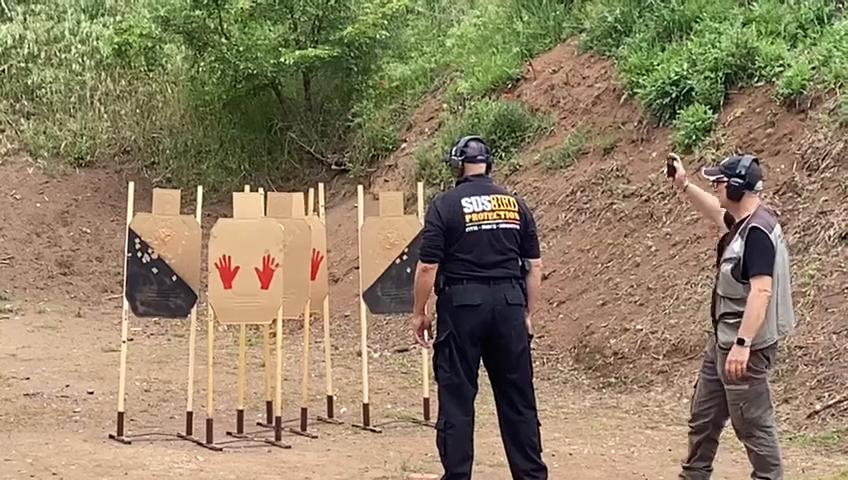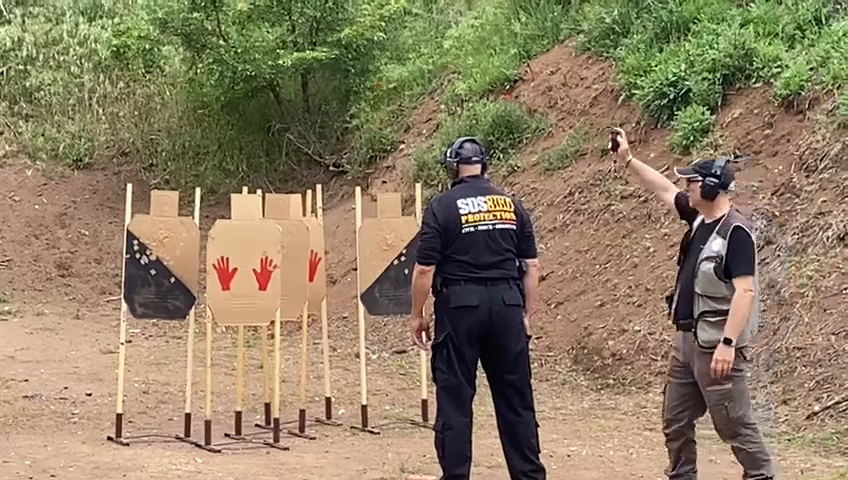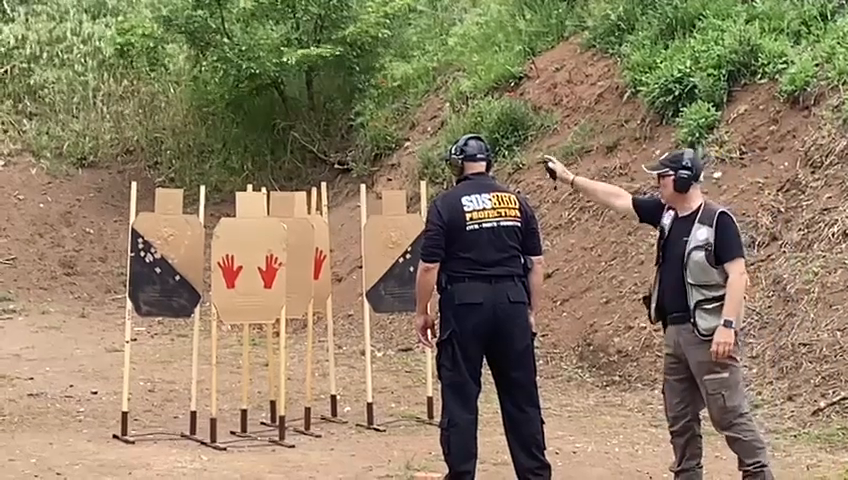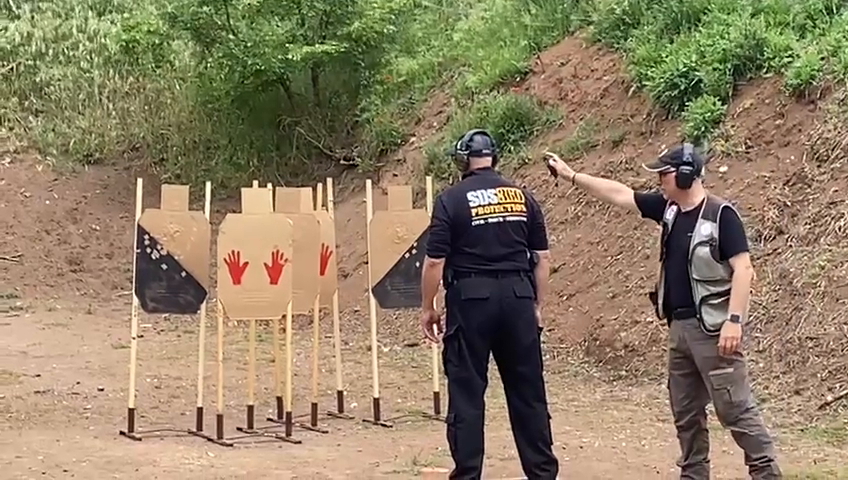
dt=0.5s
person 1, frame 1
left shoulder: (445, 204)
right shoulder: (516, 203)
left elbow: (427, 267)
right elbow: (534, 266)
left wrist: (419, 313)
right wrist: (528, 313)
left hip: (462, 305)
right hip: (508, 304)
left knee: (457, 396)
right knee: (518, 396)
person 1, frame 2
left shoulder: (442, 205)
right shoulder: (512, 204)
left elbow: (424, 269)
right elbow: (531, 266)
left wrist: (417, 315)
right wrist: (526, 313)
left hip: (459, 306)
right hip: (506, 304)
left knee: (455, 398)
right knee: (516, 397)
person 1, frame 3
left shoulder: (446, 203)
right shoulder: (517, 202)
left elbow: (429, 266)
right elbow: (536, 263)
left wrist: (422, 312)
right wrist: (531, 309)
left hip: (464, 303)
right hip: (511, 301)
left knee: (460, 395)
right knee: (521, 394)
person 1, frame 4
left shoulder: (452, 199)
right shoulder: (523, 196)
left elbow: (434, 262)
right elbow: (542, 257)
left wrist: (428, 307)
right wrist: (537, 304)
left hip: (471, 298)
right hip: (517, 296)
left knee: (466, 391)
right knee: (528, 390)
person 2, frame 1
left shoulder: (758, 231)
right shoulder: (743, 221)
left elbow: (762, 291)
right elbow: (719, 214)
left wrist: (743, 344)
right wrist: (685, 186)
left hip: (745, 344)
right hip: (723, 339)
left knee: (752, 422)
right knee: (704, 415)
person 2, frame 2
left shoulder: (735, 231)
right shoulder: (699, 217)
left elbow: (745, 291)
right elbow: (665, 190)
left wrist: (728, 343)
right wrist: (627, 158)
left hip: (716, 343)
right hip: (687, 338)
left knee: (735, 424)
right knee: (676, 421)
person 2, frame 3
left shoulder: (718, 219)
right shoulder: (666, 213)
left elbow: (738, 274)
right elbow: (618, 198)
left wrist: (727, 325)
right wrist: (571, 178)
left hip: (707, 334)
right hip: (674, 332)
left knee: (729, 414)
right knee: (679, 417)
person 2, frame 4
left shoulder: (721, 214)
right shoulder: (669, 208)
left elbow: (743, 268)
right elbow: (619, 193)
left wrist: (734, 319)
right wrist: (571, 175)
left hip: (712, 329)
right hip: (679, 327)
left knee: (735, 409)
right knee: (685, 411)
